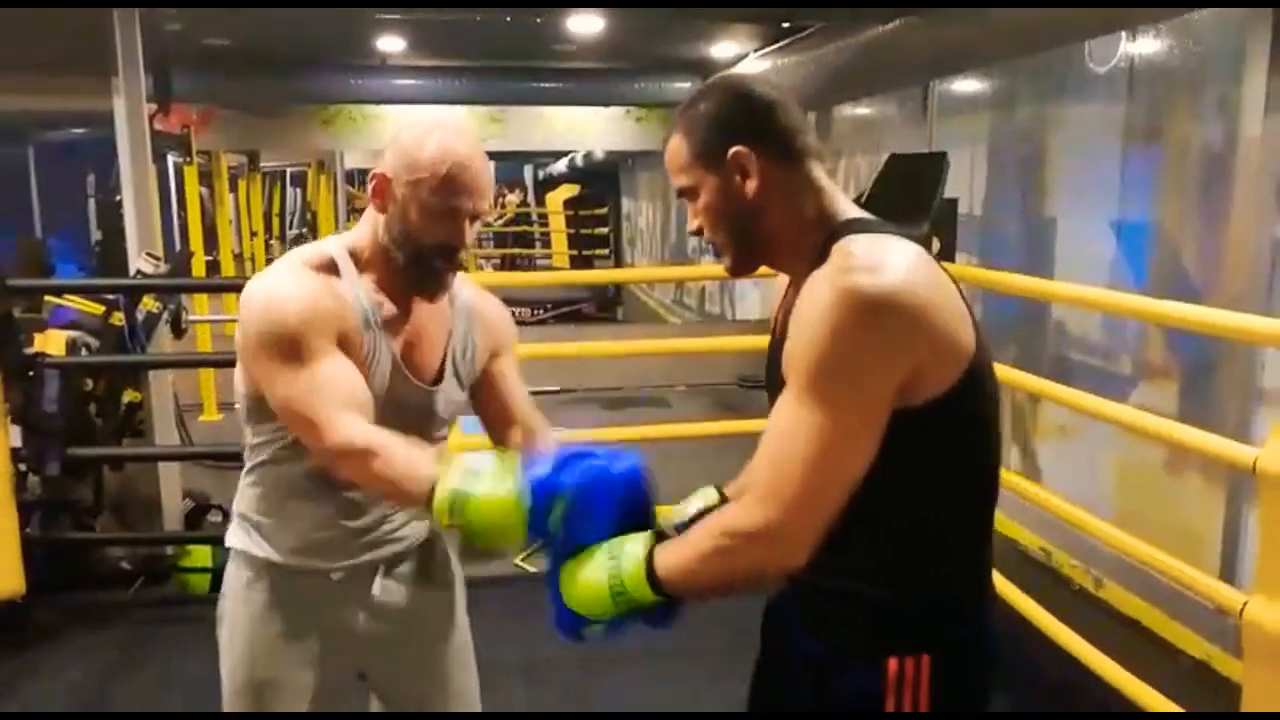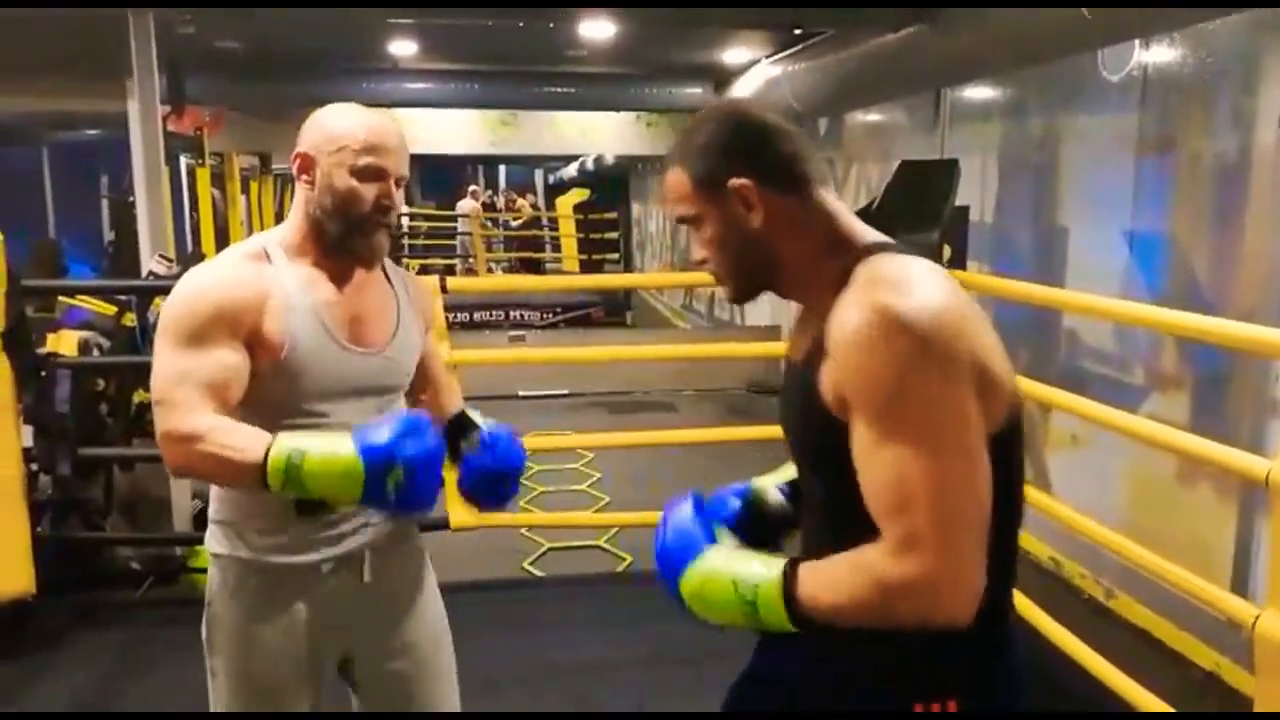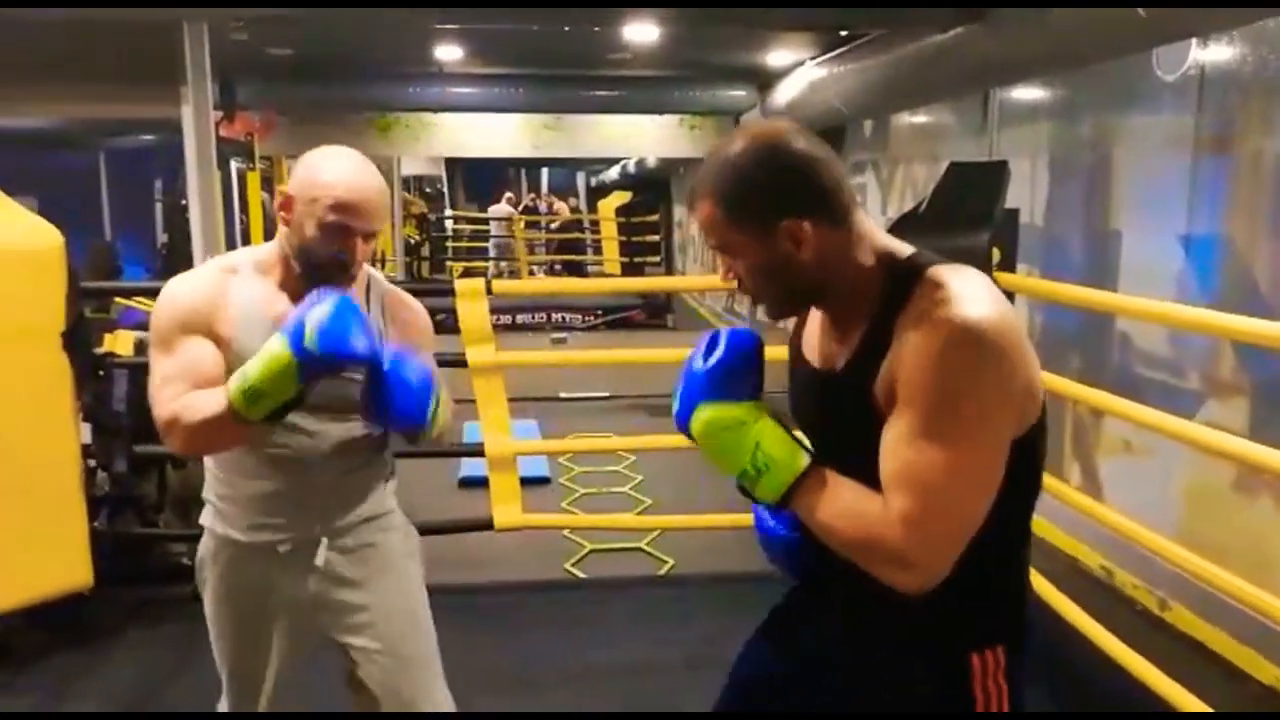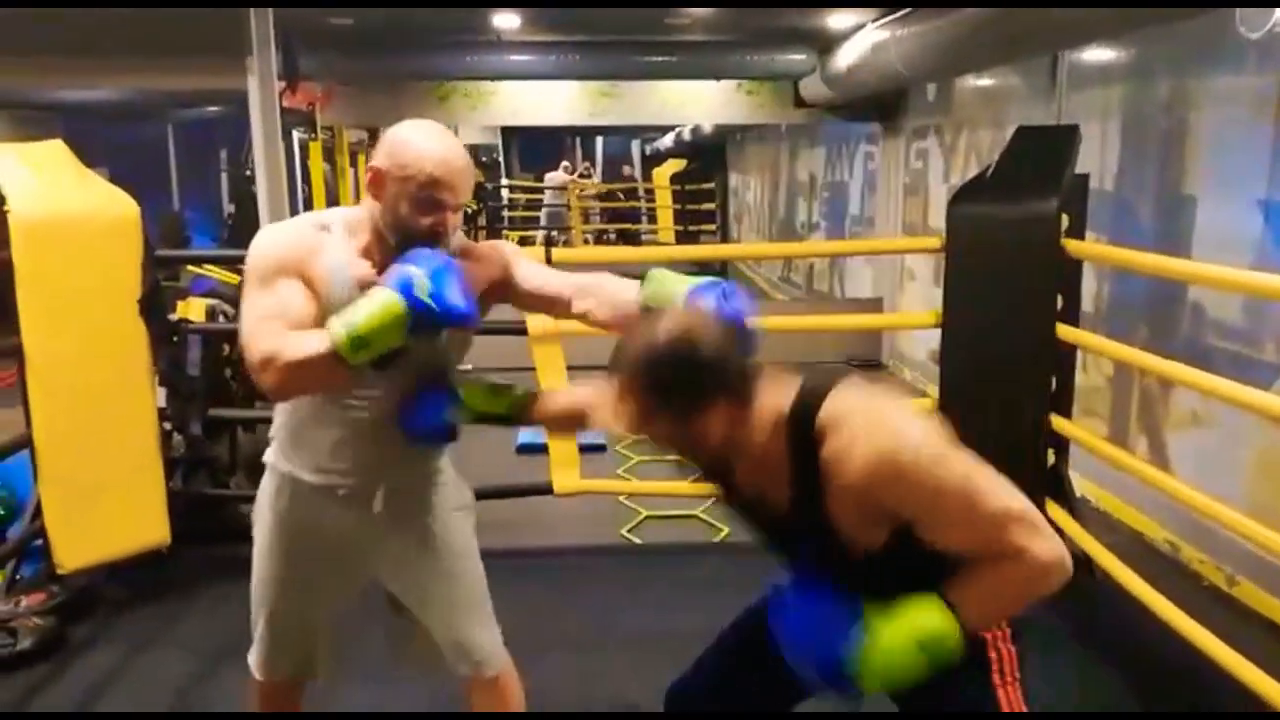
dt=1s
person 1, frame 1
left shoulder: (863, 289)
right shoulder: (818, 284)
left elbow: (767, 532)
left wrist: (631, 570)
right wrist: (680, 529)
left hip: (896, 661)
right hip: (823, 624)
person 1, frame 2
left shoulder: (891, 316)
right shoulder: (823, 302)
left elbow: (931, 579)
left wrist: (750, 585)
right wrist: (773, 501)
left hip: (916, 683)
right hip: (824, 649)
person 1, frame 3
left shoulder: (955, 329)
right shoulder: (812, 307)
left elbow: (912, 559)
left wrist: (763, 456)
left hip: (942, 652)
right hip: (825, 607)
person 1, frame 4
left shoulder: (870, 455)
right shoulder: (713, 403)
left elbow: (1040, 557)
left wrist: (904, 639)
left hip: (945, 627)
right hip: (820, 610)
right knee: (692, 711)
person 2, frame 1
left shoulder: (478, 313)
right shoulder: (294, 299)
left elbow: (524, 439)
right elbow: (351, 451)
left hip: (411, 572)
right hip: (287, 581)
person 2, frame 2
left shoulder: (406, 290)
right shoulder: (226, 290)
right elbow: (182, 439)
left wrist: (473, 436)
right wrist: (339, 464)
left hip: (391, 563)
right hip: (269, 578)
person 2, frame 3
left shoulder: (397, 309)
right shoulder: (200, 298)
left elbow: (427, 405)
right elbow: (181, 427)
left wrist: (413, 407)
right wrist: (286, 365)
left hip: (365, 541)
right hip: (248, 551)
left knee: (422, 703)
right knee: (247, 704)
person 2, frame 4
left shoulder: (474, 265)
right shoulder: (291, 250)
left elbow: (582, 293)
right elbow: (273, 371)
left wrist: (675, 293)
right wrist: (384, 316)
left hip: (419, 490)
right hip: (306, 493)
left knee: (481, 659)
right knee: (279, 663)
